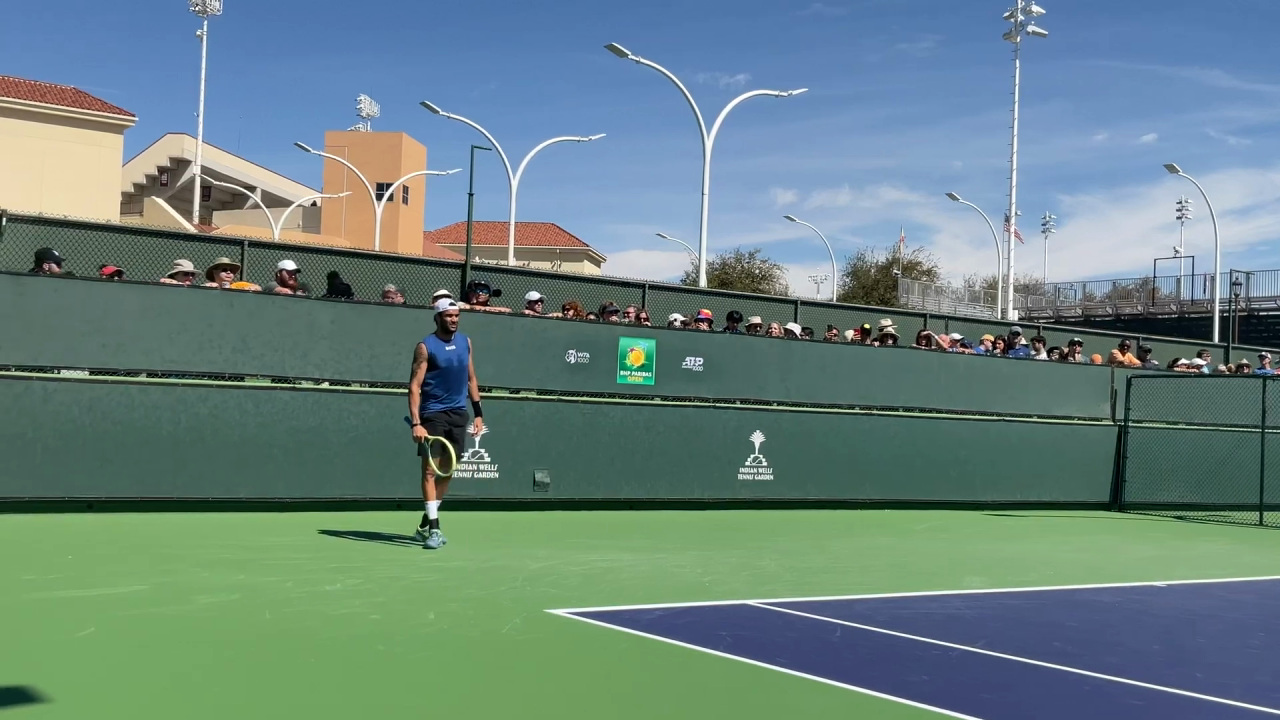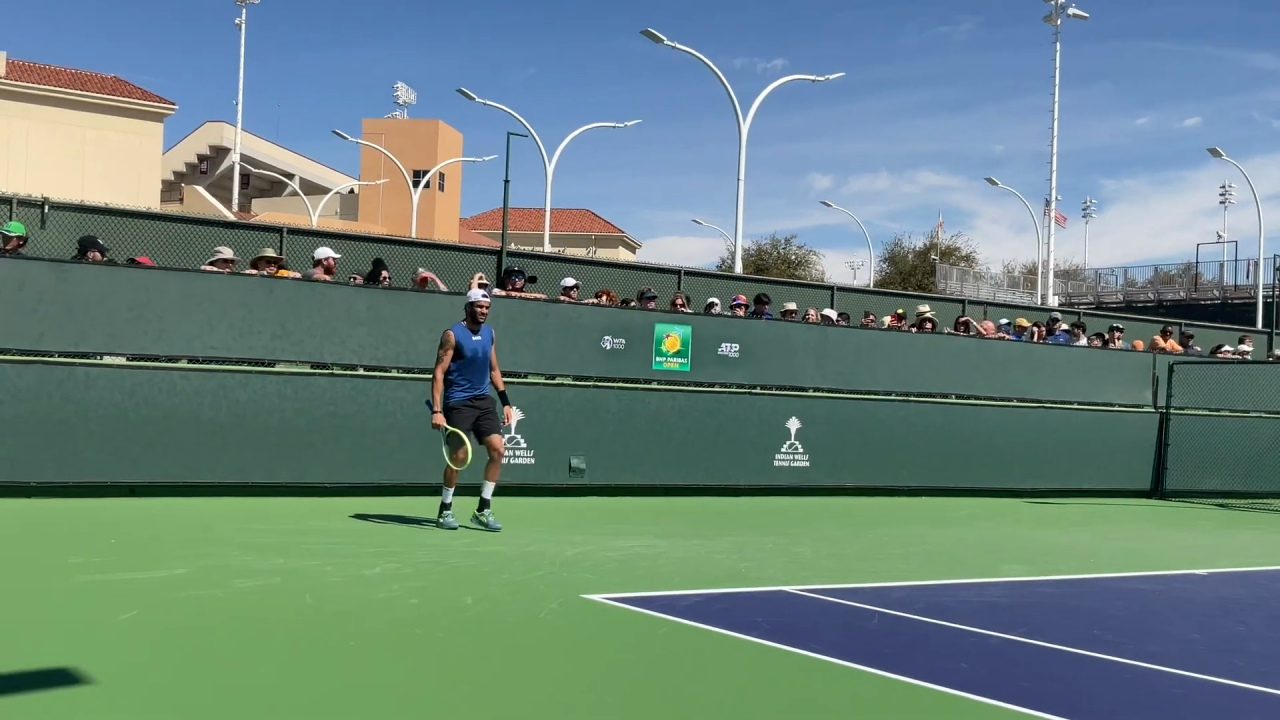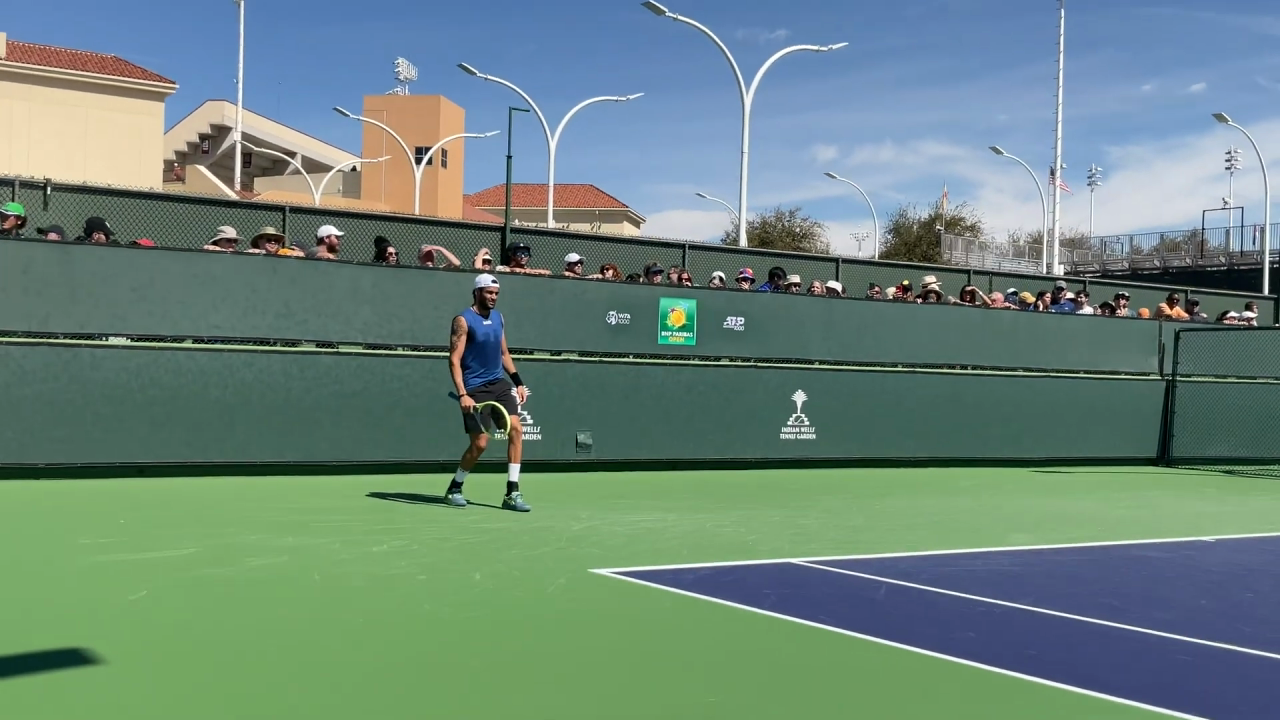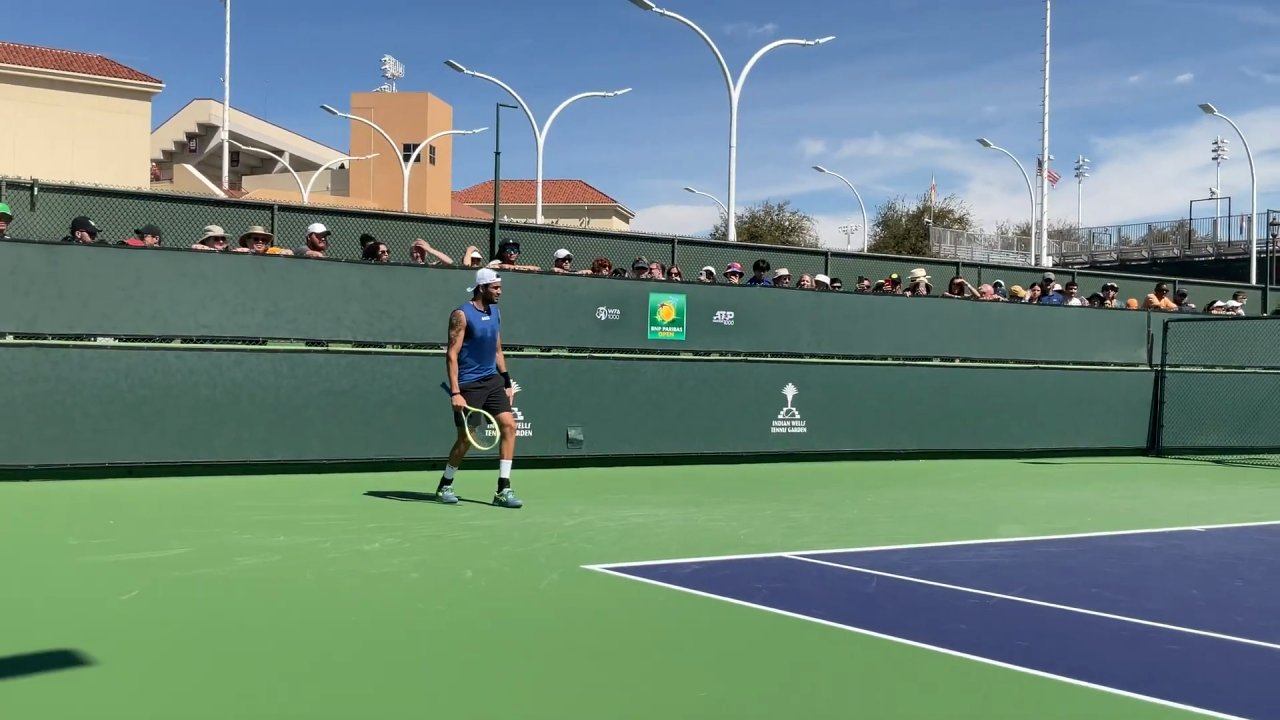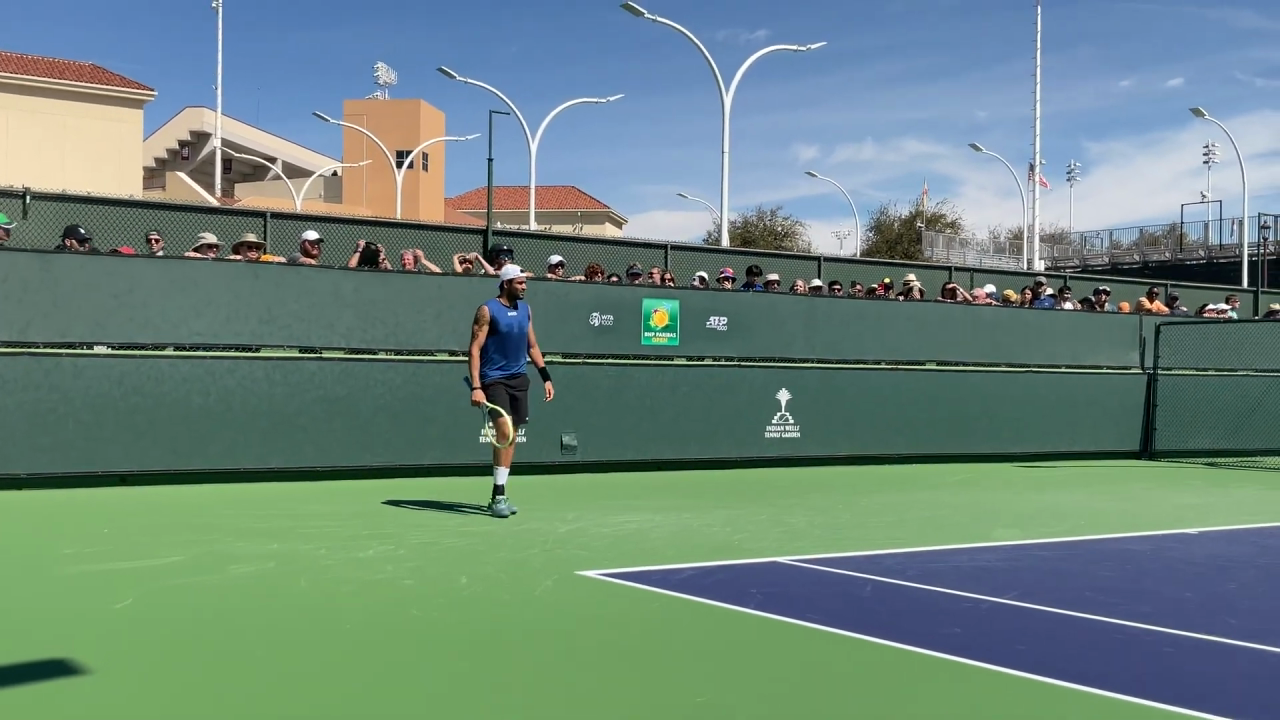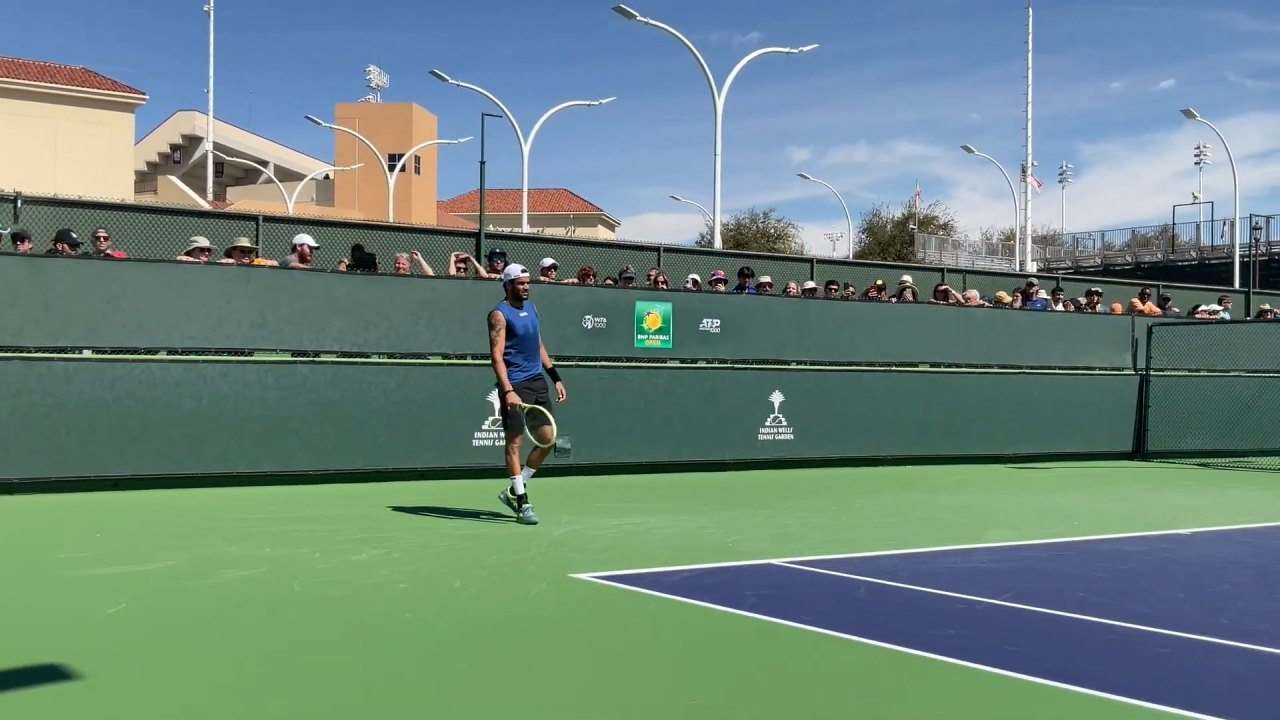
dt=0.7s
person 1, frame 1
left shoulder: (465, 343)
right shoulder: (425, 347)
left elbow: (471, 379)
right elbow: (414, 387)
left wrist: (478, 413)
right wrist: (416, 423)
left hip: (458, 415)
right hip: (433, 415)
left knee: (446, 472)
right knee: (430, 471)
left ankle: (425, 525)
right ankle: (434, 530)
person 1, frame 2
left shoulder: (489, 333)
right shoulder: (452, 335)
right elbow: (438, 373)
left wrist: (505, 401)
right wrist: (436, 410)
left hip: (484, 401)
right hip: (458, 403)
left knee: (497, 450)
right knee: (458, 457)
left ankle: (484, 509)
right ankle: (445, 511)
person 1, frame 3
left shoulder: (498, 317)
right shoulder: (463, 320)
right elbow: (454, 360)
left wrist: (518, 382)
right wrist: (462, 394)
left hip: (499, 384)
right hip: (475, 389)
left knee: (516, 430)
right knee: (479, 443)
left ankle: (512, 494)
right ankle: (454, 488)
person 1, frame 4
left shoulder: (495, 312)
right shoulder: (462, 315)
right elbow: (452, 355)
left wrist: (507, 383)
right wrist: (455, 392)
left hip: (492, 380)
right hip: (469, 384)
left knee: (509, 427)
right knee: (466, 439)
left ankle: (503, 490)
right ankle: (444, 486)
person 1, frame 5
left shoulder: (525, 310)
right shoulder: (487, 310)
left elbow: (532, 346)
right elbow: (474, 349)
left wrist: (546, 378)
right wrist: (476, 387)
left hip: (519, 380)
right hip: (495, 380)
left knee: (510, 437)
right knee: (503, 433)
left ankle: (496, 496)
right ankle: (502, 495)
person 1, frame 6
left shoulder: (531, 308)
right shoulder: (499, 314)
right elbow: (497, 356)
left wrist: (556, 378)
right wrist: (508, 390)
left hip: (538, 382)
right hip: (516, 385)
left knee: (547, 440)
right knee: (514, 443)
left ankle: (516, 490)
right ankle: (523, 504)
